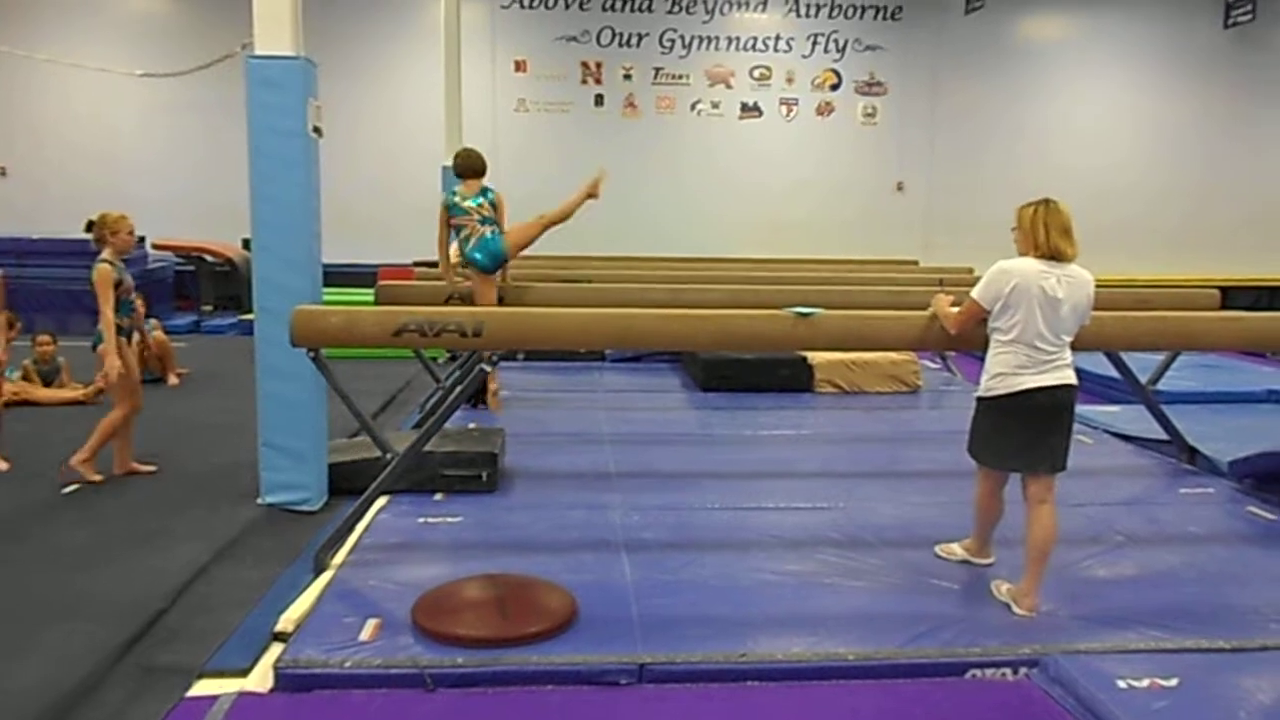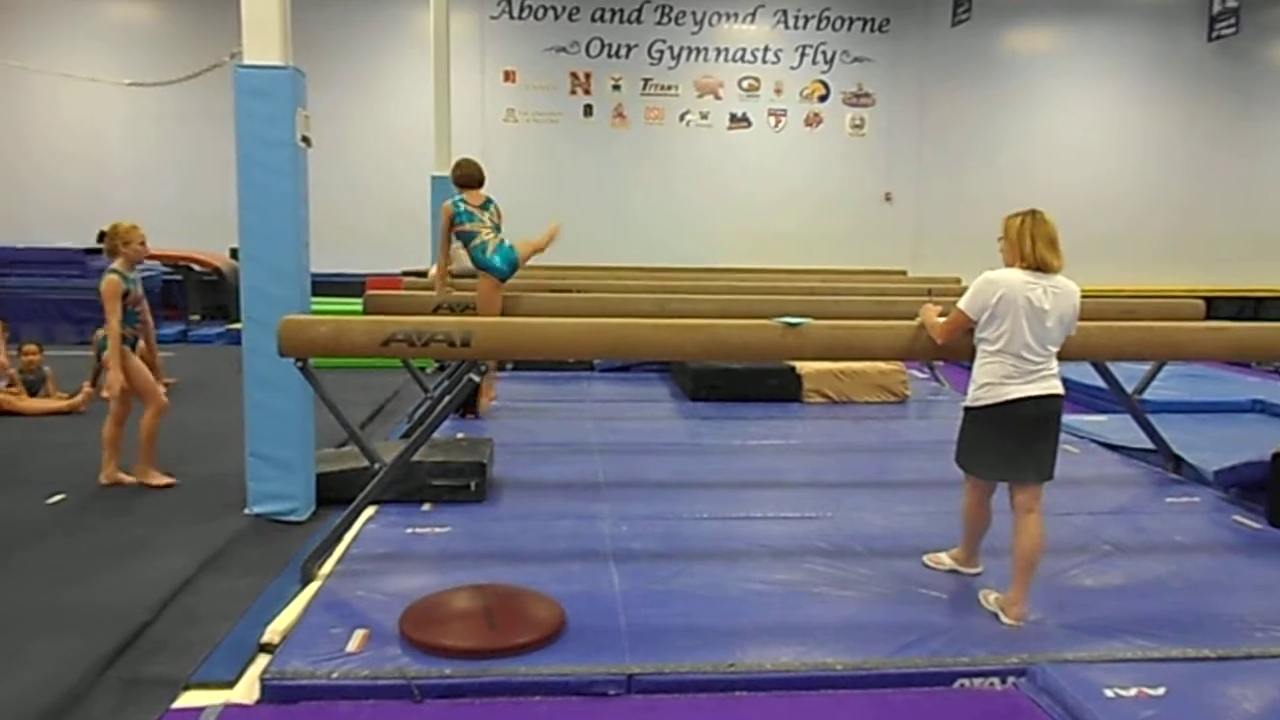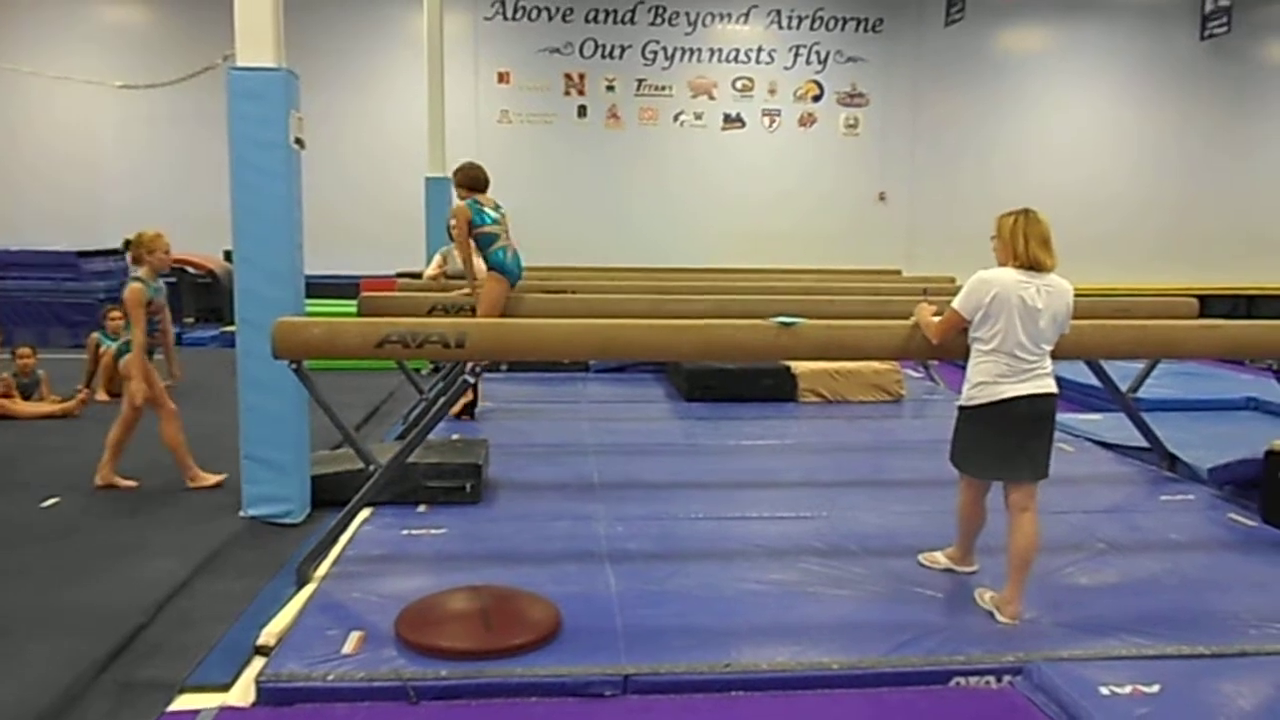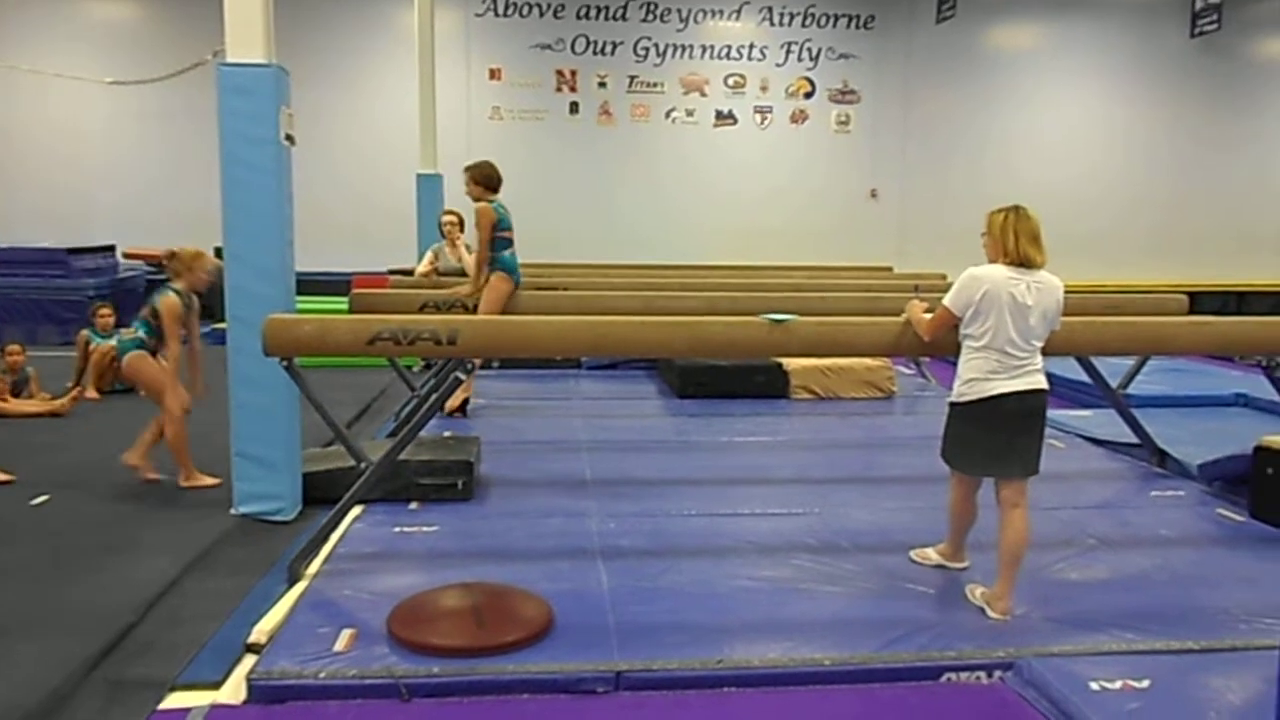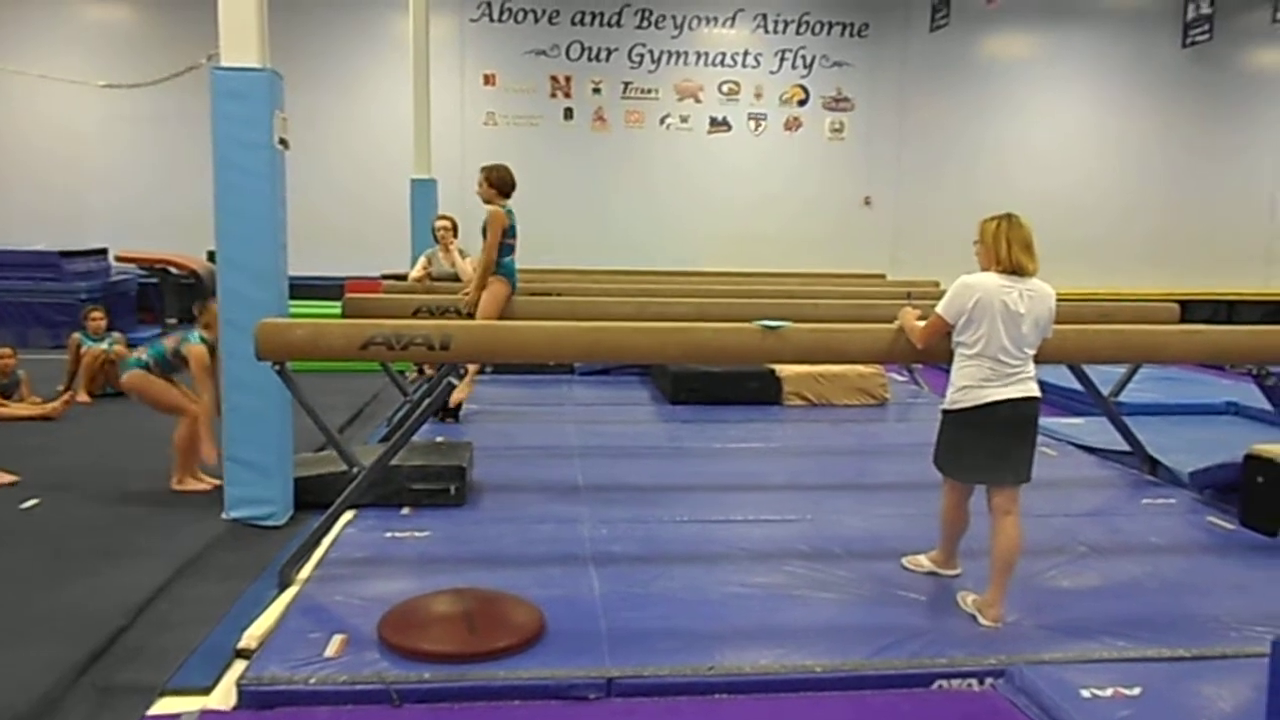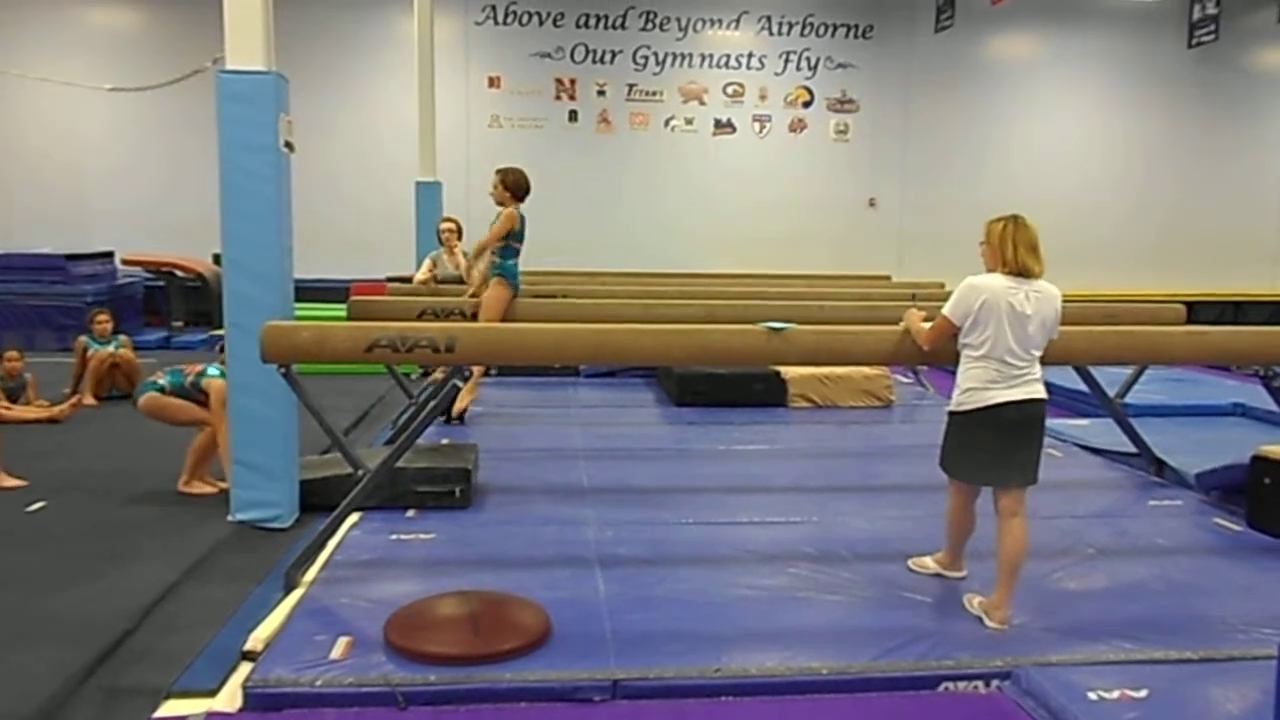
dt=0.2s
person 1, frame 1
left shoulder: (1007, 272)
right shoulder: (1083, 281)
left elbow: (958, 325)
left wrist: (942, 307)
left hip: (1007, 392)
right hip: (1059, 392)
left knee: (991, 480)
right knee: (1041, 494)
left ankle: (979, 547)
right ankle: (1028, 592)
person 1, frame 2
left shoulder: (994, 283)
right shoulder: (1069, 291)
left elbow: (945, 335)
left wrist: (929, 316)
left hip: (994, 402)
right hip: (1046, 401)
left knee: (978, 488)
right knee: (1029, 503)
left ankle: (967, 555)
right ankle: (1016, 600)
person 1, frame 3
left shoulder: (987, 282)
right shoulder: (1062, 290)
left elbow: (939, 334)
left wrist: (924, 316)
left hip: (988, 401)
right hip: (1039, 400)
left knee: (973, 487)
right knee: (1023, 502)
left ankle: (962, 554)
right ankle: (1012, 599)
person 1, frame 4
left shoulder: (978, 279)
right shoulder: (1052, 287)
left elbow: (931, 331)
left wrist: (915, 313)
left hip: (979, 398)
right hip: (1030, 397)
left knee: (964, 484)
right knee: (1014, 498)
left ankle: (954, 551)
right ankle: (1002, 596)
person 1, frame 5
left shoulder: (971, 287)
right shoulder: (1044, 294)
left elbow: (924, 339)
left wrist: (908, 320)
left hip: (972, 405)
right hip: (1023, 404)
left knee: (957, 491)
right knee: (1006, 505)
left ankle: (946, 558)
right ankle: (994, 603)
person 1, frame 6
left shoulder: (976, 288)
right shoulder: (1050, 296)
left elbow: (930, 341)
left wrist: (914, 321)
left hip: (978, 406)
right hip: (1029, 405)
left knee: (962, 493)
right knee: (1012, 507)
left ankle: (951, 560)
right ankle: (1000, 604)
person 2, frame 1
left shoulder: (448, 198)
right shoulder: (492, 194)
left elbow: (442, 240)
left wrist: (447, 272)
right wrist: (504, 269)
left hip: (477, 259)
right hip: (498, 247)
right knee: (546, 219)
left ankle: (491, 381)
right ankle: (587, 191)
person 2, frame 2
left shoulder: (448, 206)
right shoulder: (492, 203)
left elbow: (444, 248)
left wrist: (441, 282)
left hip: (490, 265)
right hip: (510, 255)
right knee: (530, 243)
left ankle: (488, 388)
right ankle: (547, 237)
person 2, frame 3
left shoulder: (462, 208)
right shoulder: (496, 206)
left elbow: (464, 251)
left wrist: (471, 284)
right wrist: (481, 281)
left hip: (501, 268)
right hip: (513, 264)
left ankle: (470, 387)
person 2, frame 4
left shoulder: (483, 208)
right shoulder: (497, 206)
left elbow: (483, 251)
left wrist: (474, 284)
right wrist: (480, 281)
left hip: (502, 271)
right hip: (505, 270)
left ankle: (466, 382)
person 2, frame 5
left shoulder: (496, 212)
right shoulder: (501, 211)
left elbow: (491, 256)
left wrist: (476, 290)
right wrist: (474, 286)
left hip: (500, 277)
right hip: (496, 277)
left ankle: (467, 380)
person 2, frame 6
left shoulder: (511, 214)
right shoulder: (506, 214)
left elbow: (488, 242)
left wrist: (471, 263)
right wrist: (478, 283)
left hip: (503, 279)
right hip: (497, 278)
left ankle: (471, 385)
person 3, frame 1
left shoulder: (119, 266)
right shoulder: (104, 268)
left elbow: (132, 306)
right elbow: (106, 312)
right wrist: (111, 354)
left hip: (124, 337)
right hip: (111, 339)
left knee: (131, 403)
right knee: (127, 406)
left ankle: (123, 462)
right ankle: (83, 458)
person 3, frame 2
left shoulder: (133, 276)
right shoulder: (113, 280)
left elbow: (145, 317)
right elbow: (113, 325)
left wrist: (152, 350)
right wrist: (115, 369)
left hip: (128, 346)
right hip: (117, 348)
left knee: (119, 412)
right knee: (158, 403)
left ankle: (109, 471)
right ankle: (145, 469)
person 3, frame 3
left shoulder: (158, 285)
right shoulder: (136, 288)
left elbow: (166, 326)
right elbow: (138, 334)
left wrist: (171, 361)
right wrist: (138, 378)
left hip: (142, 354)
right hip: (132, 354)
left knee: (130, 416)
right knee: (168, 411)
left ankle: (105, 472)
right ankle: (193, 475)
person 3, frame 4
left shoulder: (191, 300)
right shoulder: (172, 300)
left elbow: (194, 342)
right elbow: (173, 346)
left wrist: (196, 380)
right wrist: (174, 390)
left hip: (147, 350)
right hip: (133, 351)
left knee: (180, 403)
right knee: (175, 409)
left ankle: (138, 455)
right ankle: (188, 475)
person 3, frame 5
left shoulder: (210, 345)
right shoulder: (198, 348)
left elbow: (214, 389)
right elbow: (205, 396)
right wrist: (207, 442)
left hip: (150, 372)
right hip: (135, 373)
left knee: (195, 410)
right knee: (192, 414)
left ankle: (192, 472)
right ankle: (180, 478)
person 3, frame 6
left shoulder: (227, 376)
right shoulder: (218, 383)
right elbow: (222, 431)
right wrist: (231, 472)
left hip: (162, 392)
right hip: (150, 395)
left knee: (216, 422)
right knee: (213, 424)
left ankle: (201, 475)
right ankle: (187, 480)
